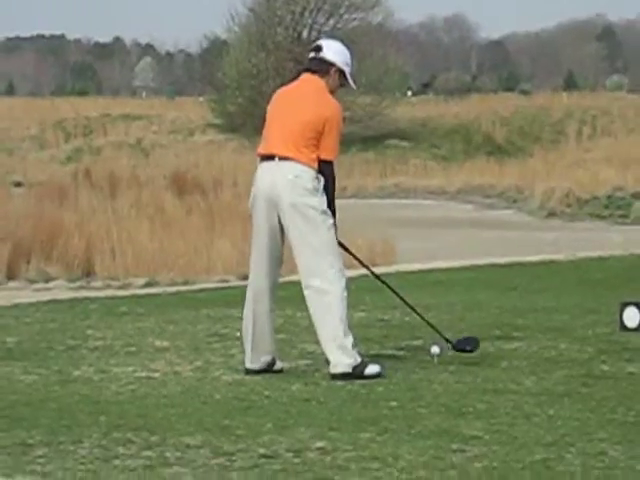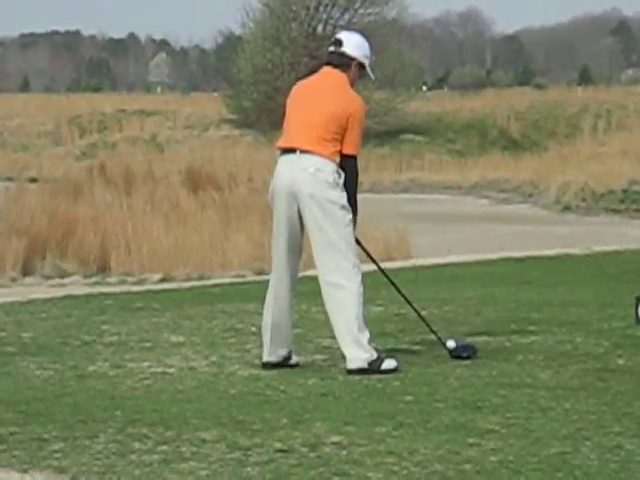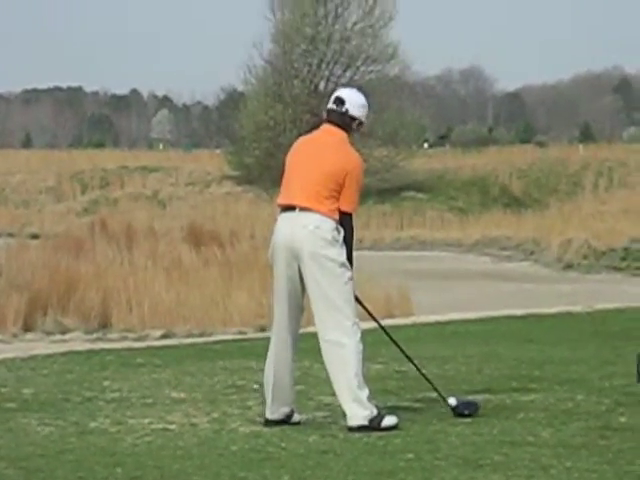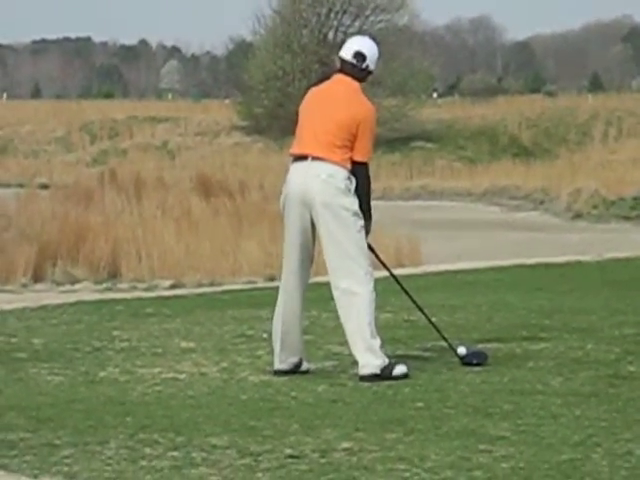
dt=1s
person 1, frame 1
left shoulder: (280, 94)
right shoulder: (330, 106)
right elbow: (326, 165)
right wrist: (330, 214)
left hip: (265, 177)
right hip: (298, 180)
left knee: (262, 275)
right knee: (325, 275)
left ankle: (258, 356)
right ankle: (343, 360)
person 1, frame 2
left shoulder: (300, 87)
right shoulder: (352, 101)
right elbow: (349, 161)
right wrist: (352, 210)
left hip: (285, 170)
right hip: (318, 175)
left knee: (282, 268)
right knee: (341, 270)
left ankle: (275, 350)
right ankle: (359, 356)
person 1, frame 3
left shoulder: (300, 144)
right shoulder: (351, 158)
right elbow: (344, 217)
right wrist: (348, 264)
left hip: (285, 228)
right hip: (317, 232)
left knee: (283, 325)
right knee: (340, 327)
left ankle: (277, 408)
right ankle: (360, 413)
person 1, frame 4
left shoulder: (312, 94)
right shoulder: (364, 108)
right elbow: (360, 166)
right wrist: (366, 214)
left hip: (297, 177)
right hip: (331, 180)
left knee: (293, 273)
right knee: (354, 275)
left ankle: (286, 358)
right ankle: (371, 361)
